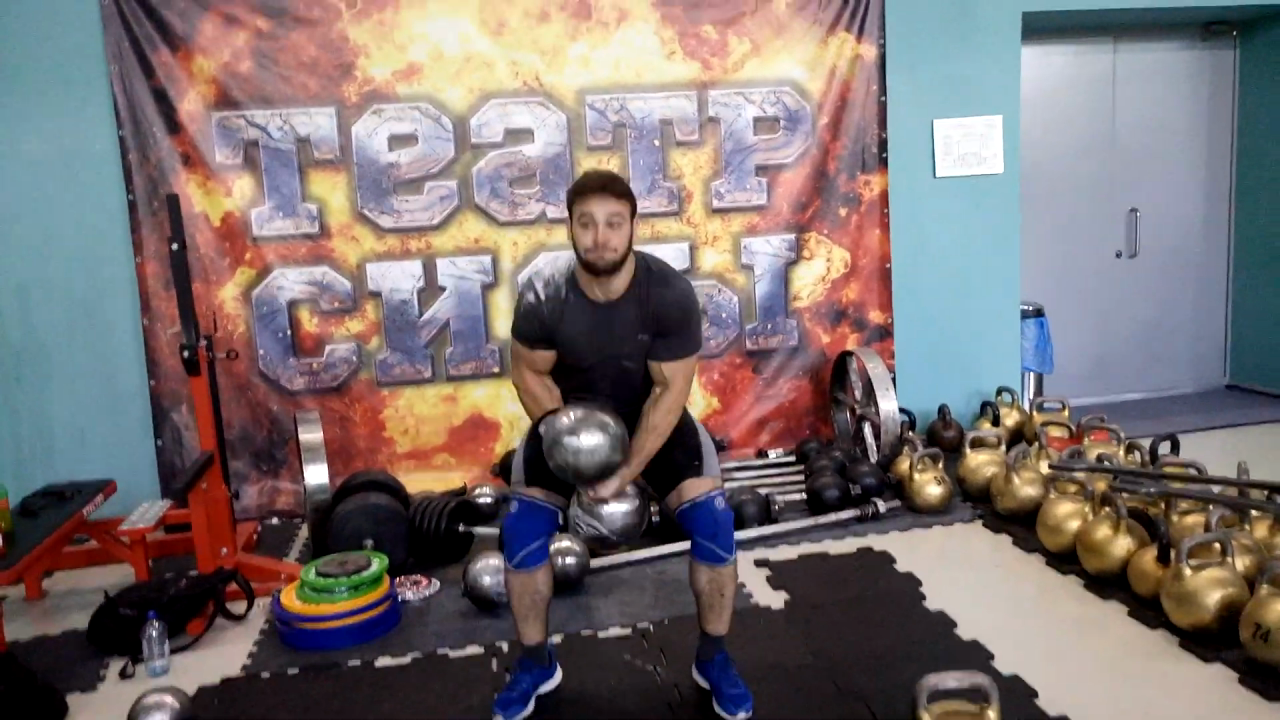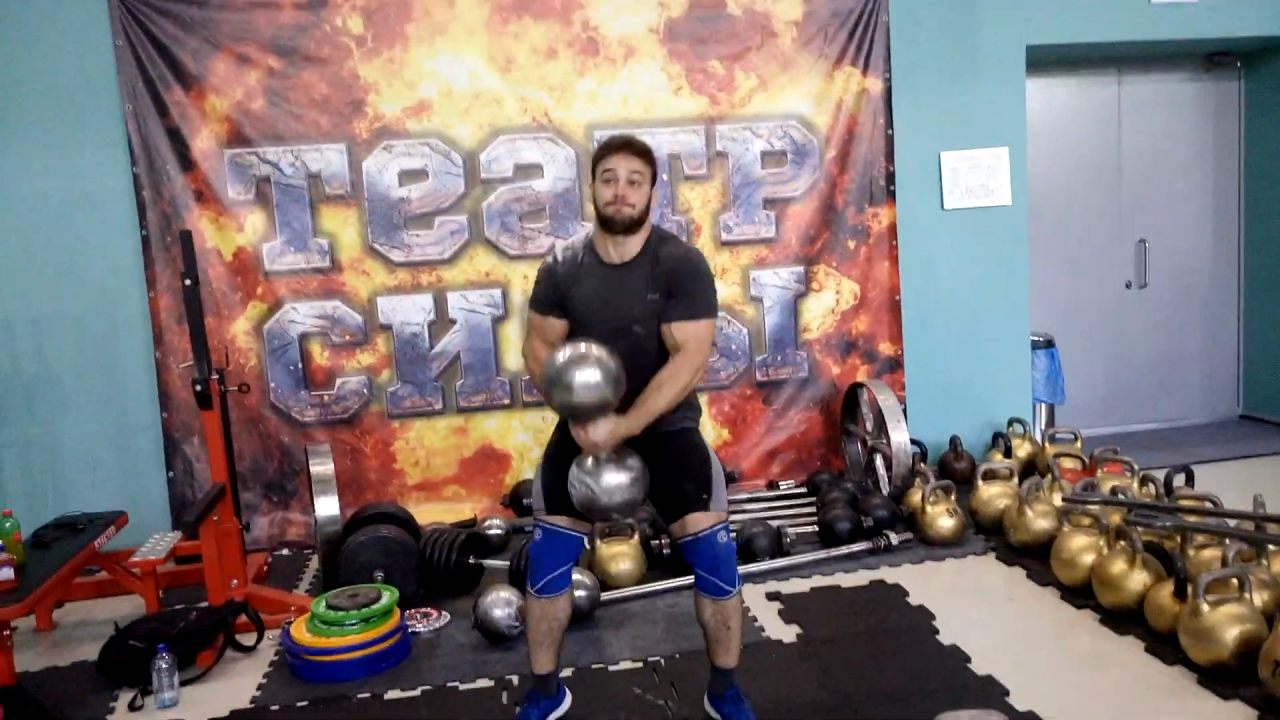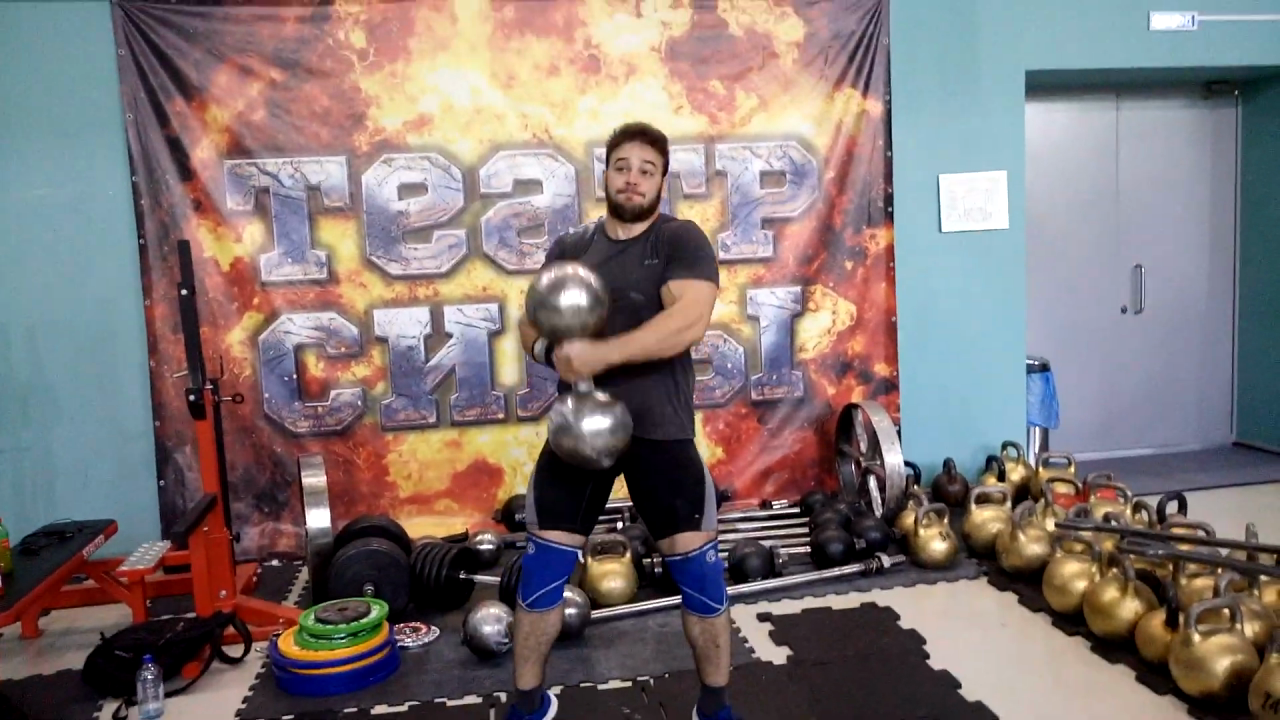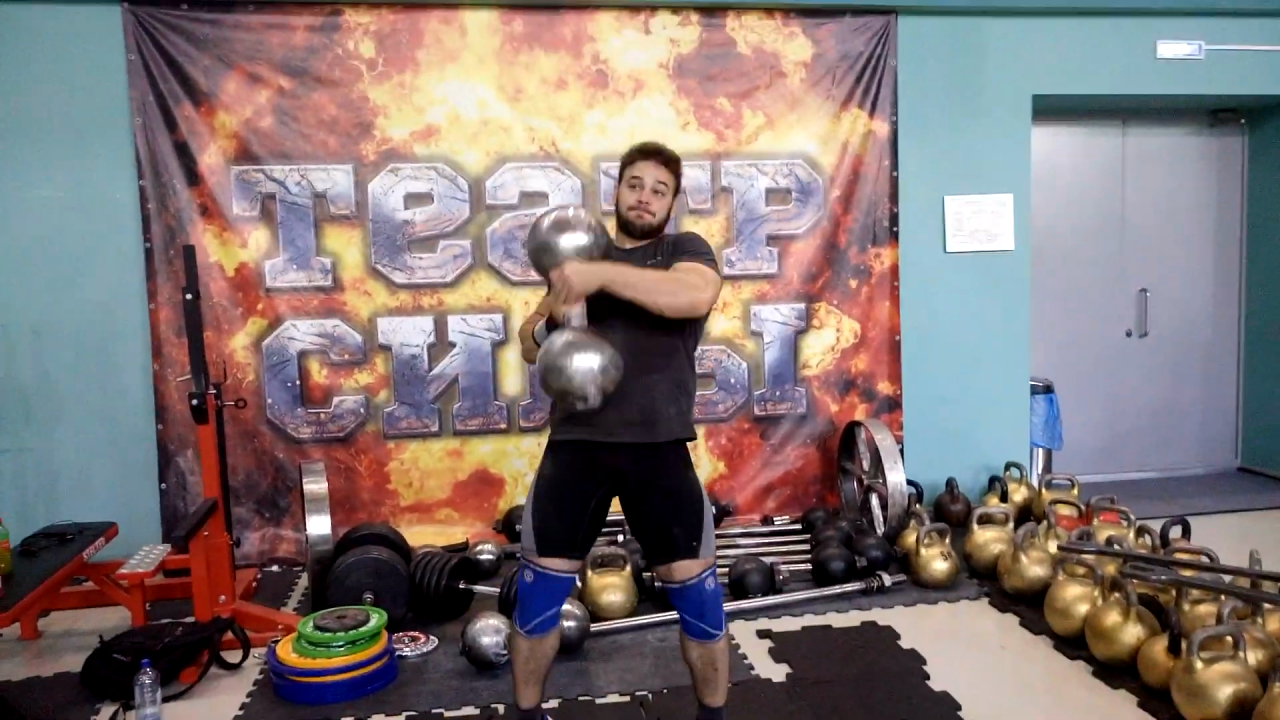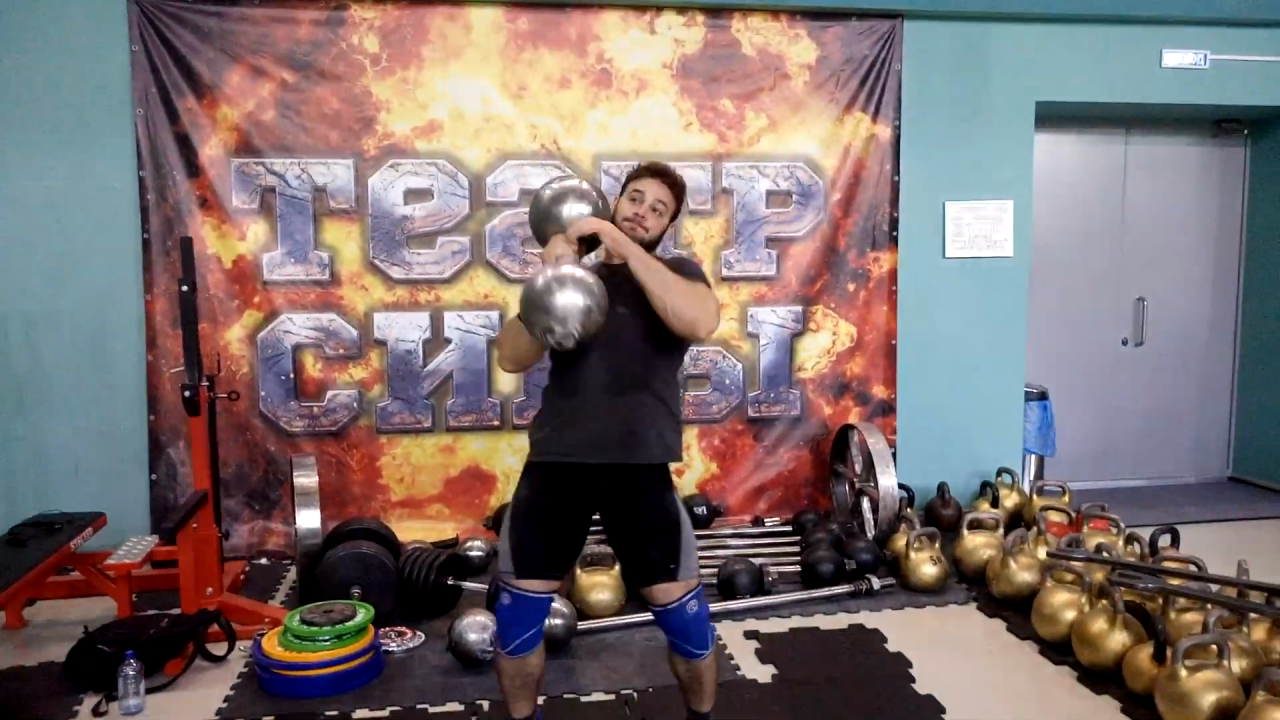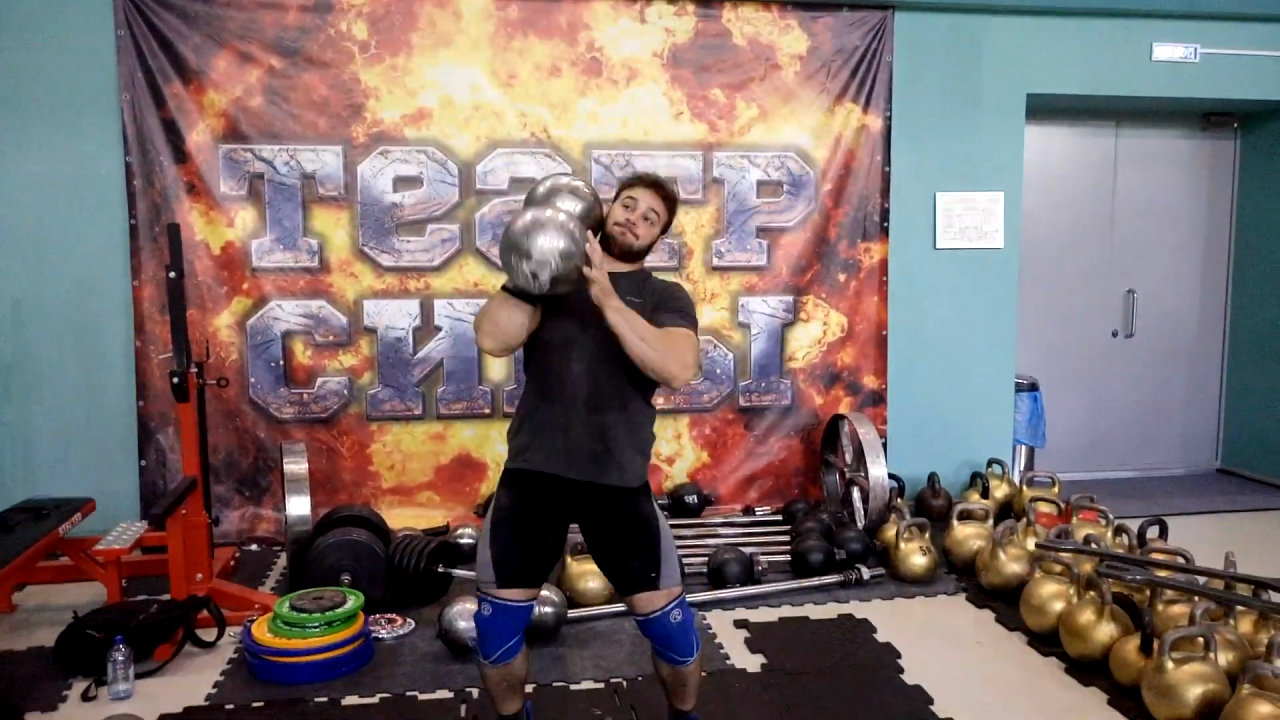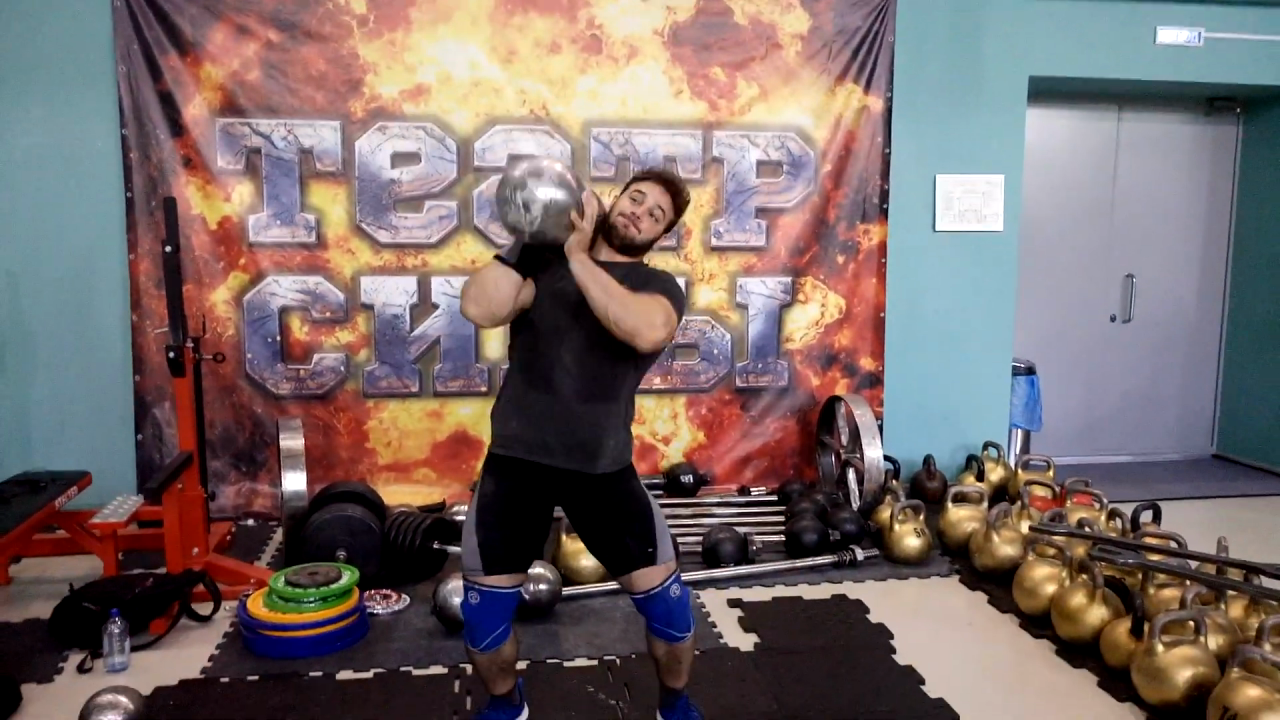
dt=0.1s
person 1, frame 1
left shoulder: (669, 294)
right shoulder: (542, 295)
left elbow: (671, 390)
right elbow: (528, 375)
left wrist: (628, 472)
left hip: (651, 421)
left knee: (709, 516)
right knee: (524, 522)
left ankle: (715, 659)
right ankle: (534, 663)
person 1, frame 2
left shoulder: (681, 262)
right shoulder: (563, 266)
left elbow: (689, 359)
right elbow: (539, 345)
left wrist: (625, 428)
right wrist: (573, 414)
left hip: (665, 421)
right hip: (585, 412)
left knee: (712, 550)
right knee: (549, 555)
person 1, frame 3
left shoulder: (681, 240)
right shoulder: (569, 246)
left elbow: (688, 323)
right elbow: (531, 330)
left wrist: (602, 355)
right wrist: (554, 350)
left hip: (660, 427)
left knee: (696, 562)
right knee: (544, 562)
person 1, frame 4
left shoulder: (687, 251)
right shoulder: (574, 256)
left elbow: (694, 295)
right elbow: (529, 344)
left wrist: (601, 274)
right wrist: (550, 316)
left hip: (658, 444)
right hip: (575, 439)
left knee: (694, 586)
right knee: (541, 586)
person 1, frame 5
left shoulder: (678, 274)
left elbow: (701, 321)
right elbow: (511, 357)
left wrist: (626, 248)
left hip: (640, 468)
right hip: (556, 461)
left knee: (683, 611)
right knee: (517, 610)
person 1, frame 6
left shoulder: (664, 296)
left elbow: (679, 369)
right elbow: (492, 340)
left wrist: (607, 298)
left hip: (616, 480)
right hip: (532, 471)
left knee: (667, 620)
right knee: (498, 618)
person 1, frame 7
left shoulder: (660, 290)
right shoulder: (541, 268)
left elbow: (644, 331)
right elbow: (478, 307)
left wrist: (578, 257)
right wrist: (533, 238)
left hip: (601, 465)
right hip: (517, 457)
left knee: (665, 600)
right knee: (483, 608)
